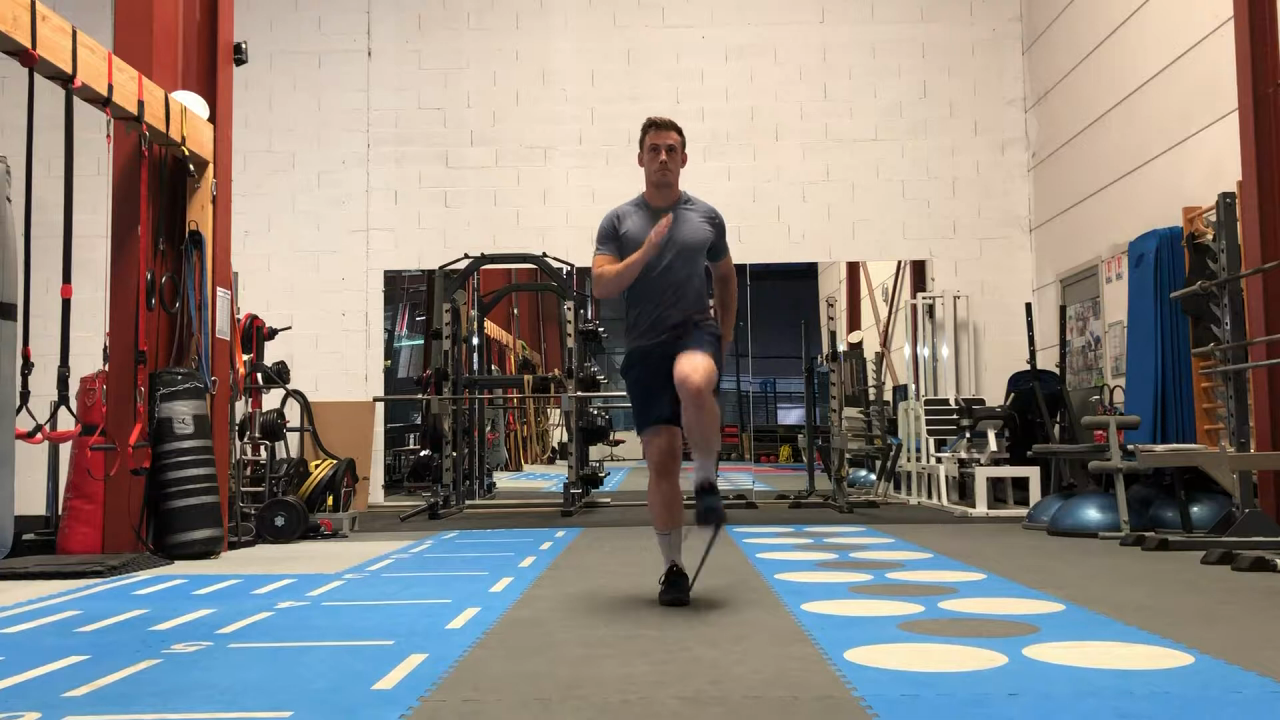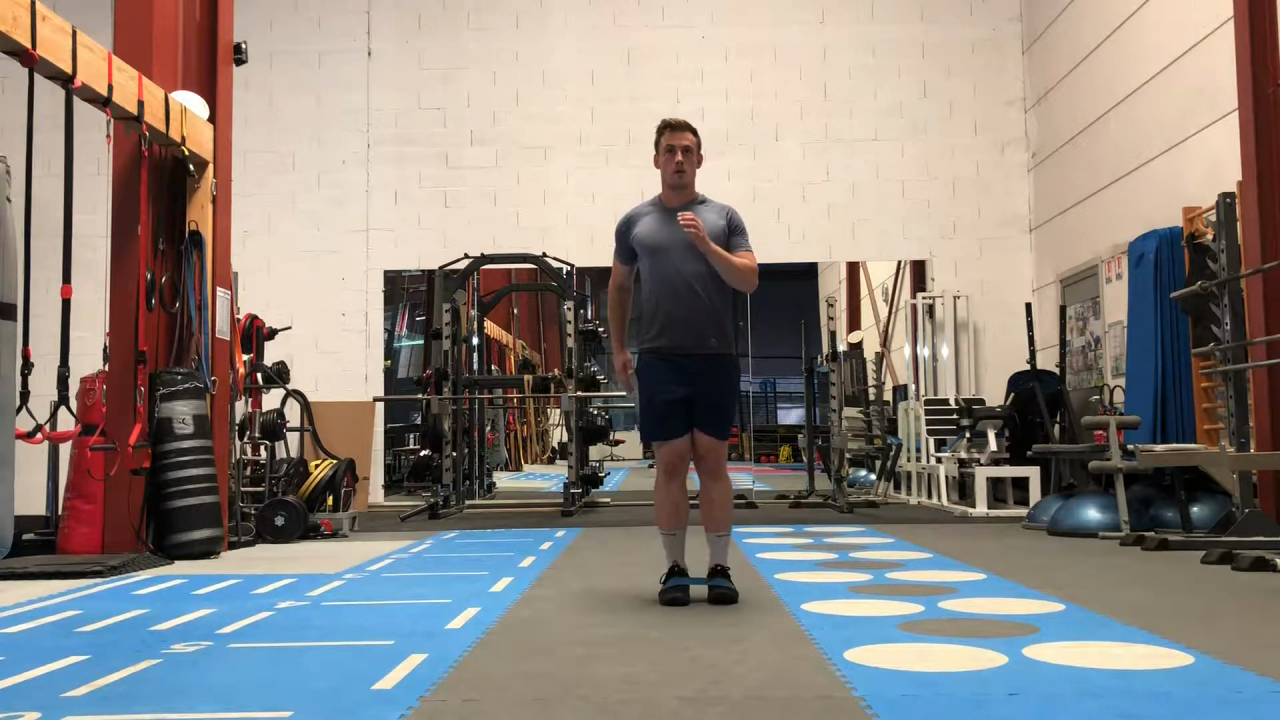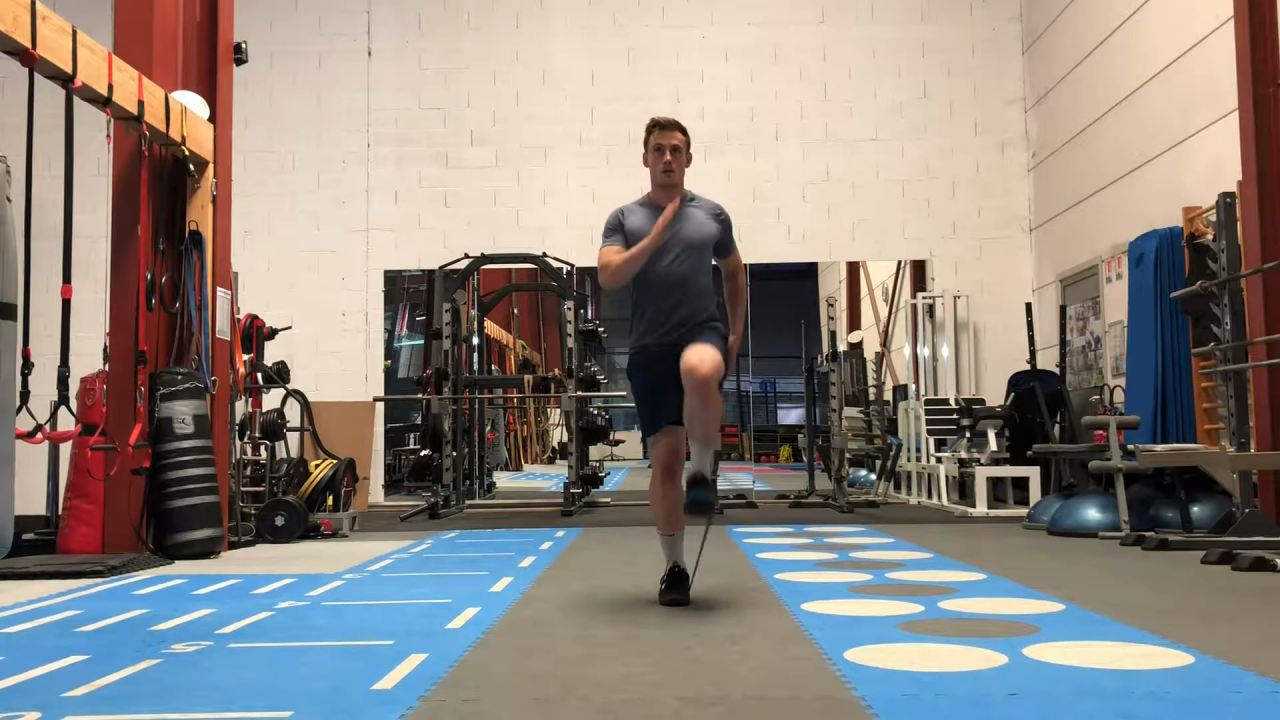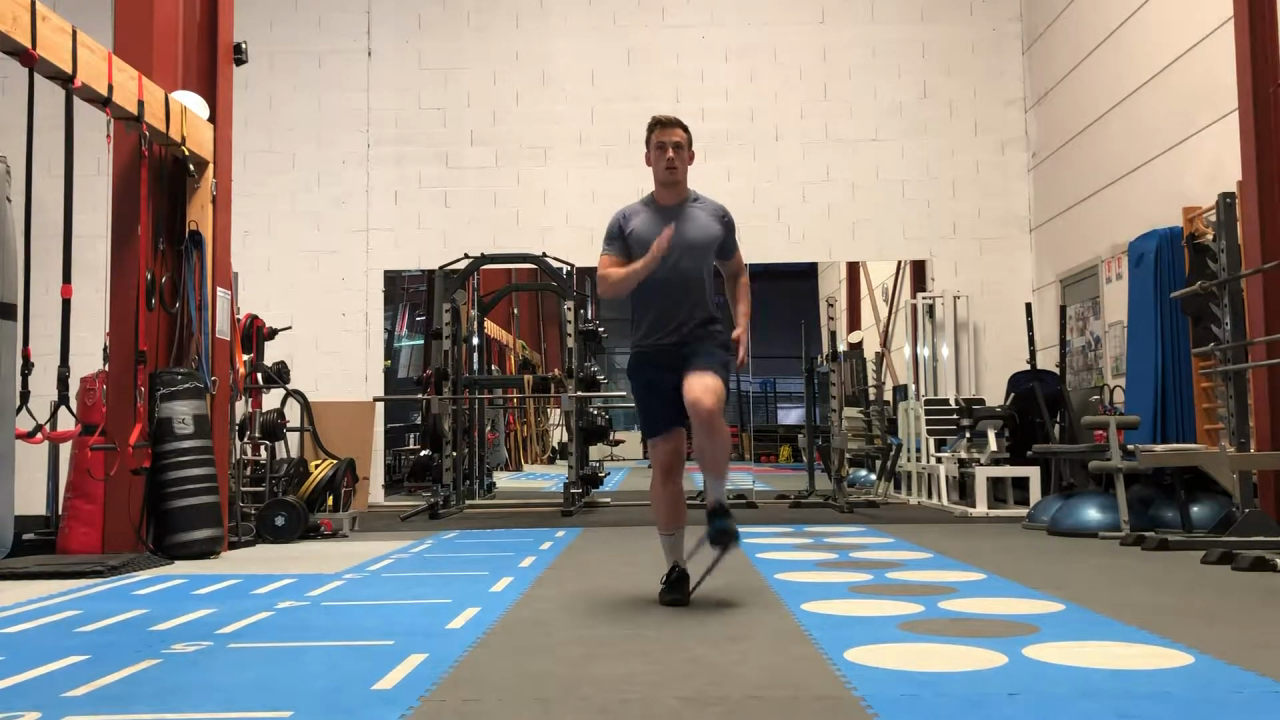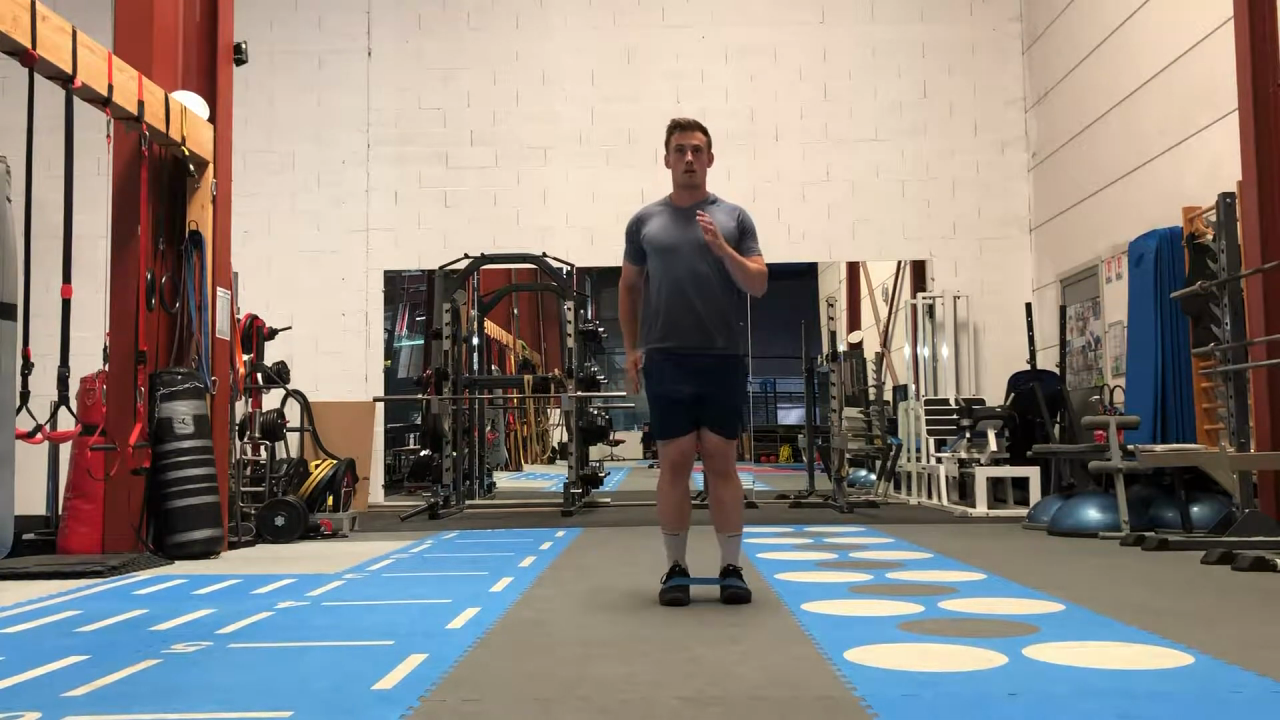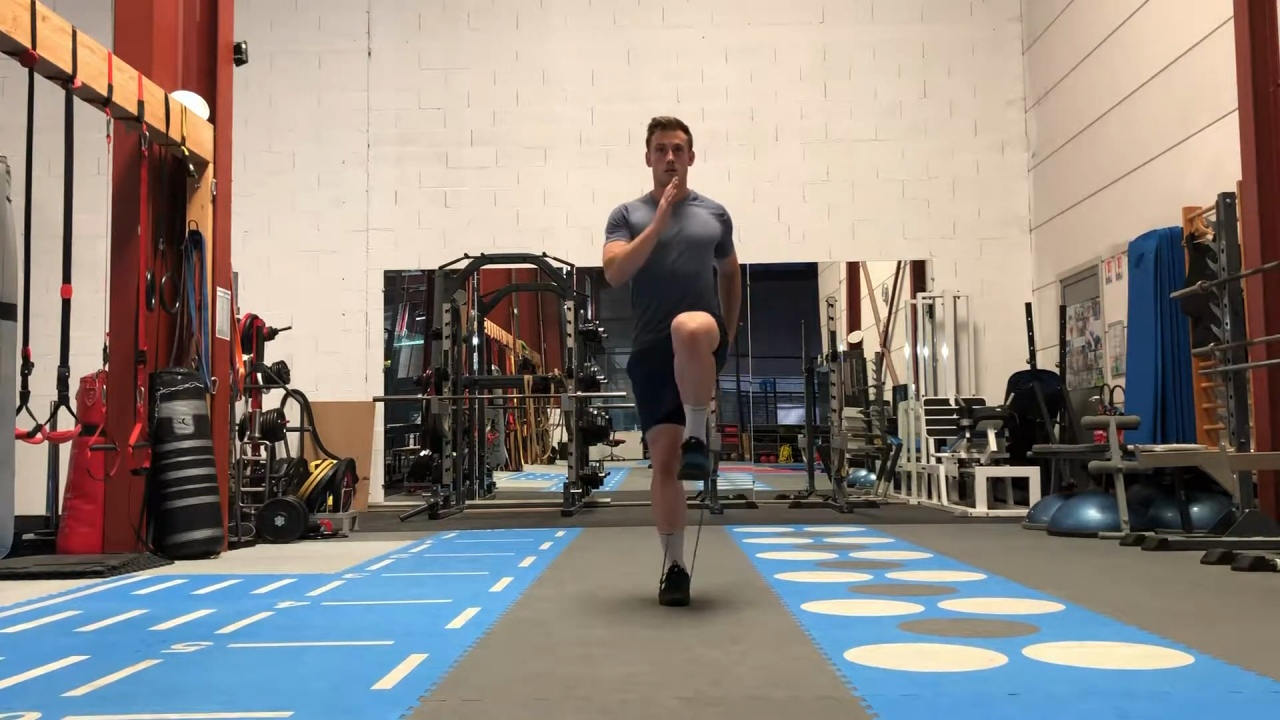
dt=0.7s
person 1, frame 1
left shoulder: (707, 216)
right shoulder: (619, 220)
left elbow: (726, 278)
right elbow: (602, 284)
left wrist: (723, 330)
right wrist: (648, 250)
left hip: (695, 334)
right hip: (645, 351)
left knee: (694, 379)
right knee: (662, 458)
left ankle: (706, 481)
right ankle: (673, 567)
person 1, frame 2
left shoulder: (724, 216)
right shoulder: (634, 221)
left elbow: (749, 279)
right elbow: (619, 287)
left wrist: (706, 244)
right wrist: (618, 349)
left hip: (715, 358)
right hip: (658, 361)
left knee: (712, 462)
right knee: (670, 464)
left ankle: (719, 568)
right ankle: (675, 569)
person 1, frame 3
left shoulder: (713, 213)
right shoulder: (625, 217)
left elbow: (735, 272)
right elbow: (608, 276)
left wrist: (735, 330)
right wrist: (656, 233)
left hip: (702, 336)
right hip: (650, 349)
left knee: (698, 372)
right knee: (664, 458)
left ankle: (701, 473)
right ankle: (674, 568)
person 1, frame 4
left shoulder: (716, 215)
right shoulder: (627, 219)
left elbow: (736, 274)
right elbow: (605, 285)
left wrist: (741, 326)
right wrist: (649, 261)
left hip: (704, 338)
right hip: (651, 351)
left knee: (705, 405)
right knee: (665, 461)
left ankle: (718, 501)
right ankle: (675, 568)
person 1, frame 5
left shoulder: (734, 217)
right shoulder: (644, 221)
left elbow: (758, 282)
right elbow: (629, 287)
left wrist: (724, 249)
right wrist: (631, 348)
left hip: (722, 358)
right hip: (666, 360)
left knee: (721, 461)
right knee: (674, 461)
left ankle: (730, 568)
right ankle: (676, 569)
person 1, frame 6
left shoulder: (715, 214)
right shoulder: (627, 214)
left elbow: (730, 274)
right elbow: (614, 271)
left wrist: (728, 331)
right wrist: (659, 220)
left hip: (700, 337)
right hip: (651, 347)
left knee: (690, 329)
right knee: (664, 458)
left ankle: (697, 439)
right ankle: (674, 567)
